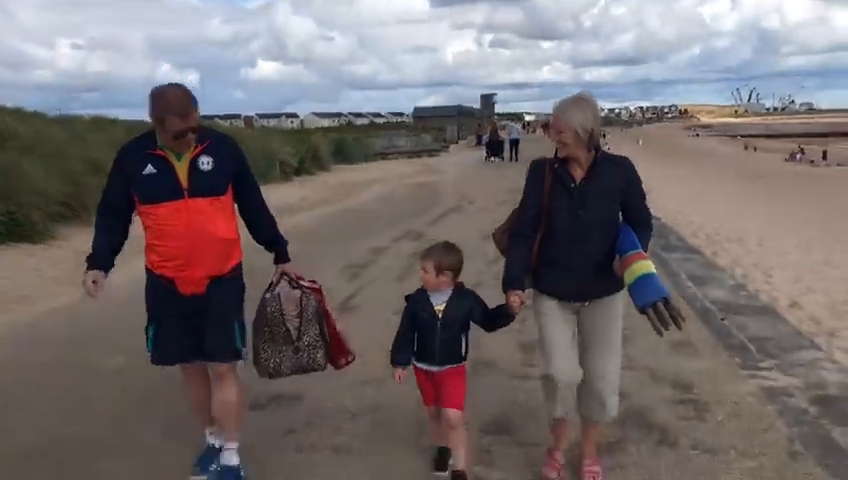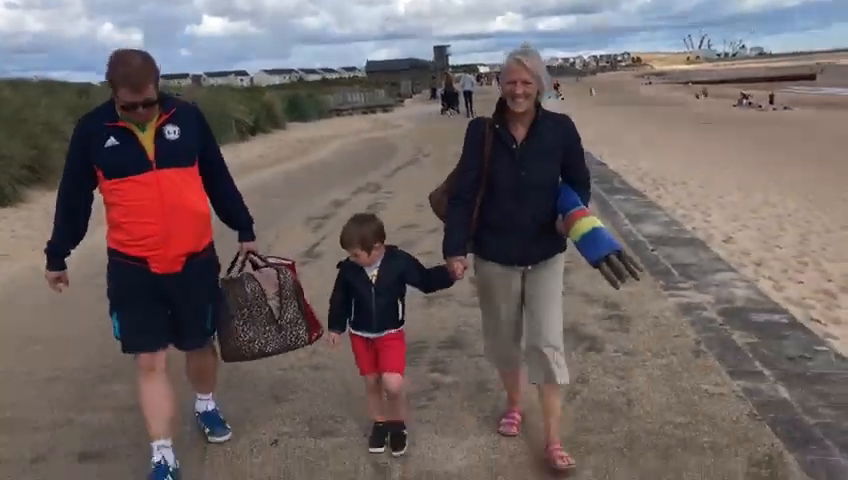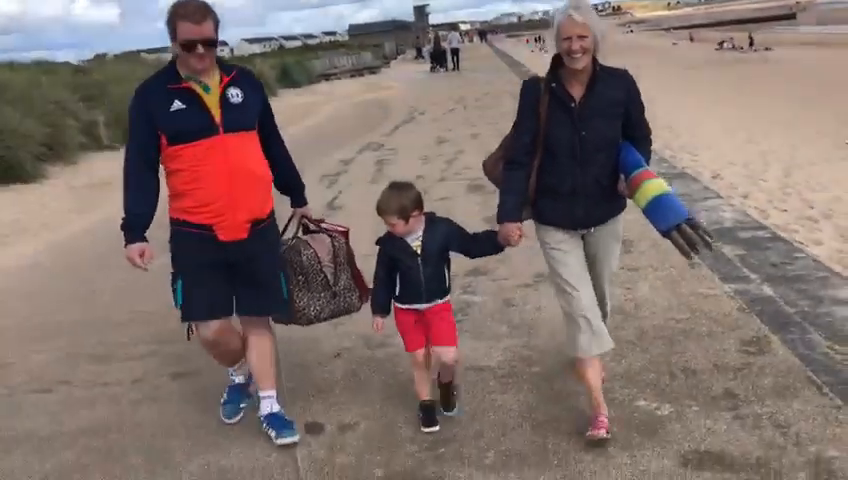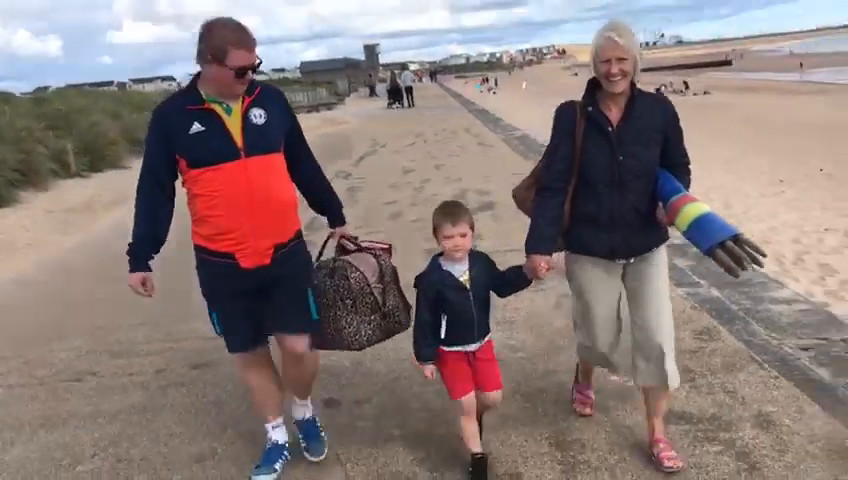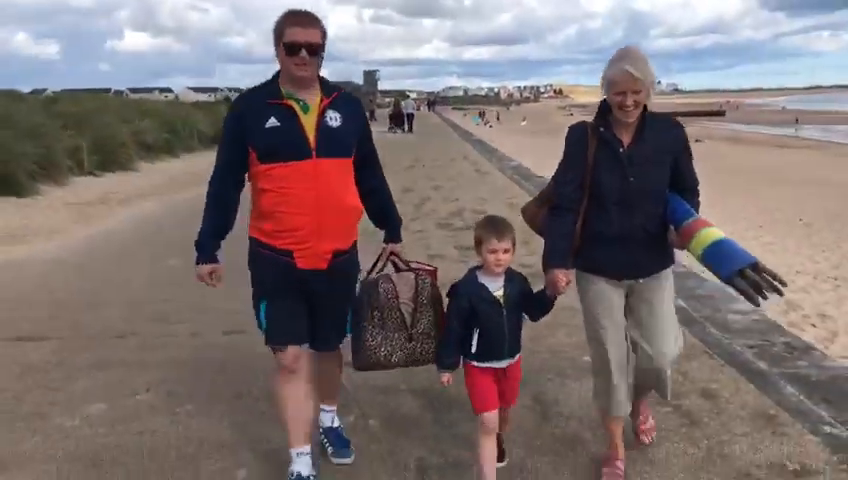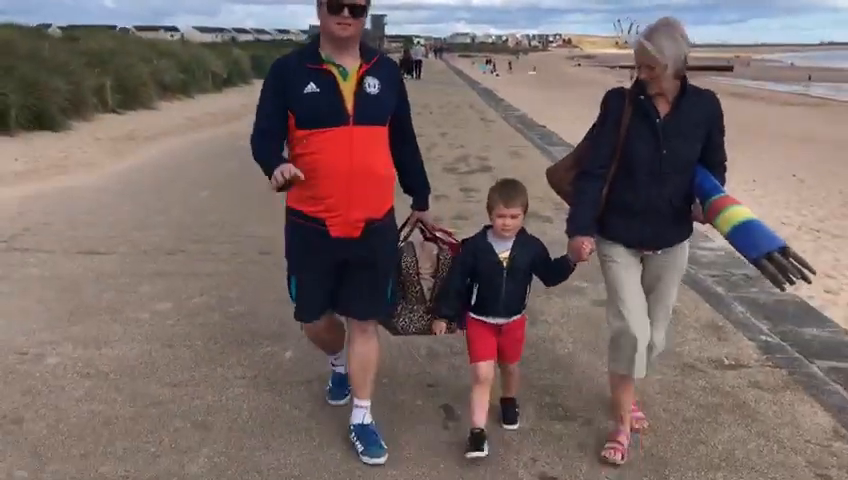
dt=0.7s
person 1, frame 1
left shoulder: (223, 149)
right shoulder: (133, 158)
left elbow: (253, 206)
right elbow: (112, 216)
left wrist: (279, 253)
right wrist: (98, 262)
left hip: (222, 281)
right hip: (167, 285)
left knee: (224, 369)
right knee: (191, 367)
right ankle: (213, 440)
person 1, frame 2
left shoulder: (187, 117)
right shoulder: (91, 131)
left elbow: (217, 179)
right elbow: (73, 198)
left wrist: (244, 230)
right wrist: (57, 256)
left hip: (195, 260)
right hip: (131, 268)
left knee: (200, 346)
right knee: (149, 361)
left ankle: (205, 404)
person 1, frame 3
left shoulder: (245, 83)
right shoulder: (153, 96)
left elbow: (273, 146)
right elbow: (140, 168)
left wrist: (298, 197)
right wrist: (135, 231)
left hip: (257, 229)
right hip: (195, 236)
left knee: (257, 321)
right knee: (211, 330)
left ankle: (269, 407)
right ankle: (238, 374)
person 1, frame 4
left shoulder: (271, 101)
right shoulder: (172, 117)
left elbow: (304, 165)
right elbow: (155, 191)
left wrist: (335, 216)
right wrist: (141, 257)
left hip: (285, 252)
right hip: (221, 263)
left knee: (297, 347)
right knee: (248, 353)
left ankle: (304, 413)
right ankle: (276, 435)
person 1, frame 5
left shoulder: (347, 107)
right shoulder: (249, 109)
left elbow: (370, 175)
right elbow: (225, 184)
left wrist: (391, 230)
right wrist: (208, 249)
left hip: (337, 258)
right hip: (275, 259)
left knee: (327, 348)
right knee: (290, 359)
left ankle: (330, 420)
person 1, frame 6
left shoulder: (386, 72)
right shoulder: (289, 70)
left elbow: (404, 141)
right elbow: (263, 140)
left wrist: (420, 199)
right wrist: (276, 167)
left hip: (374, 226)
right hip: (310, 226)
left knee: (363, 323)
right knee: (316, 322)
left ankle: (361, 418)
right ankle: (341, 360)
person 2, frame 1
left shoulder: (619, 171)
right shoulder: (542, 172)
left elbow: (640, 223)
right elbow: (523, 231)
right wrist: (514, 283)
left hip: (604, 293)
right hip: (552, 293)
left knee: (601, 378)
right knee: (560, 375)
right ankle: (557, 439)
person 2, frame 2
left shoulder: (560, 129)
right shoulder: (481, 132)
left elbow: (579, 183)
right elbow: (463, 193)
left wrist: (572, 216)
right wrist: (454, 248)
left hip: (545, 254)
right hip: (494, 255)
left knee: (547, 341)
right knee: (504, 335)
left ankle: (553, 440)
right ankle: (514, 403)
person 2, frame 3
left shoulder: (620, 85)
right shoulder: (536, 92)
left elbow: (640, 140)
right elbow: (519, 157)
right wrist: (509, 215)
left hip: (606, 214)
right hip: (554, 220)
left knee: (598, 296)
right knee: (579, 307)
left ankle: (588, 358)
right ankle: (599, 408)
person 2, frame 4
left shoulder: (658, 110)
right shoulder: (571, 117)
left elbow: (679, 169)
right elbow: (552, 185)
right wrist: (539, 246)
left hip: (647, 246)
right hip: (589, 250)
left knee: (656, 339)
right knee: (598, 336)
left ankle: (656, 434)
right ankle: (583, 376)
person 2, frame 5
left shoulder: (669, 133)
right shoulder: (583, 138)
left elbow: (687, 192)
right elbow: (563, 204)
right wrist: (556, 261)
left hip: (654, 266)
right hip: (598, 270)
left knee: (659, 353)
right knee: (609, 362)
left ankle: (639, 402)
person 2, frame 6
left shoulder: (704, 107)
right shoulder: (620, 104)
left elbow: (714, 165)
right elbow: (593, 170)
right wrist: (579, 228)
left hip: (671, 240)
right hip: (619, 237)
left knee: (652, 327)
right knee: (629, 326)
left ankle: (628, 398)
right ankle: (621, 426)
person 3, frame 1
left shoulder: (466, 299)
right shoulder: (416, 301)
left elbow: (488, 321)
right elbow: (405, 333)
left wrist: (509, 310)
right wrist: (399, 363)
left hip: (453, 369)
right hip: (424, 369)
left knee: (452, 419)
right knee: (434, 414)
right ankle: (442, 448)
person 3, frame 2
left shoulder: (399, 262)
right shoulder: (348, 270)
left elbow: (426, 281)
right elbow: (339, 301)
left wrist: (449, 273)
right wrist: (335, 327)
left hip: (391, 334)
right hip: (361, 336)
left knee: (393, 383)
right knee: (373, 384)
left ankle: (397, 423)
right ankle: (379, 425)
person 3, frame 3
left shoulder: (442, 229)
right shoulder: (389, 244)
left elbow: (472, 245)
right elbow: (382, 278)
left wrist: (501, 238)
right wrist: (379, 310)
left hip: (439, 305)
right hip: (406, 310)
left knee: (447, 358)
right knee: (419, 359)
left ankle: (446, 382)
right ankle: (426, 403)
person 3, frame 4
left shoulder: (482, 264)
right shoulder: (432, 278)
left elbow: (502, 285)
right elbow: (424, 321)
left wrist: (527, 273)
right wrist: (425, 358)
left hip: (482, 344)
right hip: (449, 351)
left knee: (493, 398)
right knee: (466, 405)
left ankle: (475, 413)
right ankle: (477, 456)
person 3, frame 5
left shoulder: (518, 283)
right shoulder: (466, 290)
left elbow: (534, 311)
right elbow: (453, 329)
left wrist: (550, 293)
right wrist: (446, 365)
left hip: (511, 362)
right hip: (479, 366)
left knee: (504, 411)
right knee: (488, 424)
left ankle: (498, 438)
person 3, frame 6
left shoulder: (531, 247)
right shoulder: (475, 247)
left elbow: (549, 275)
right elbow: (455, 281)
left wrist: (570, 260)
right wrist: (443, 315)
left hip: (513, 321)
right hip: (479, 320)
left knee: (510, 369)
right knee: (482, 375)
left ankle: (509, 399)
right ankle: (477, 431)
